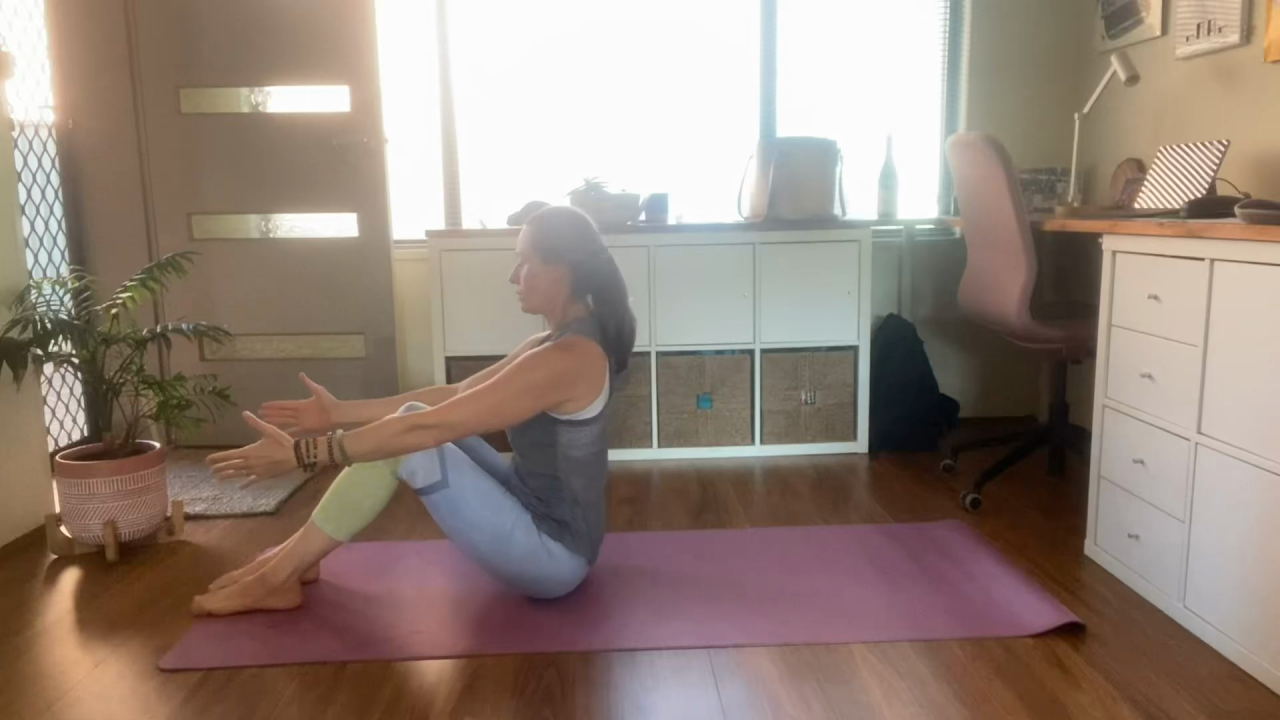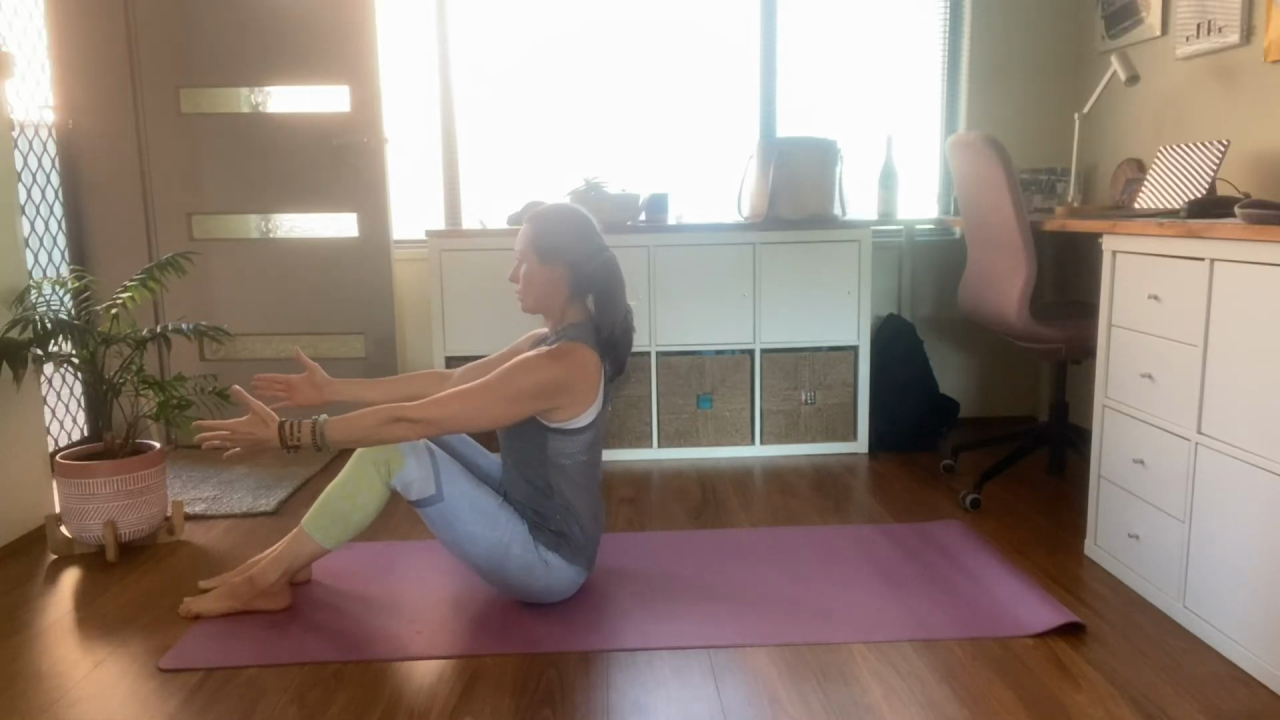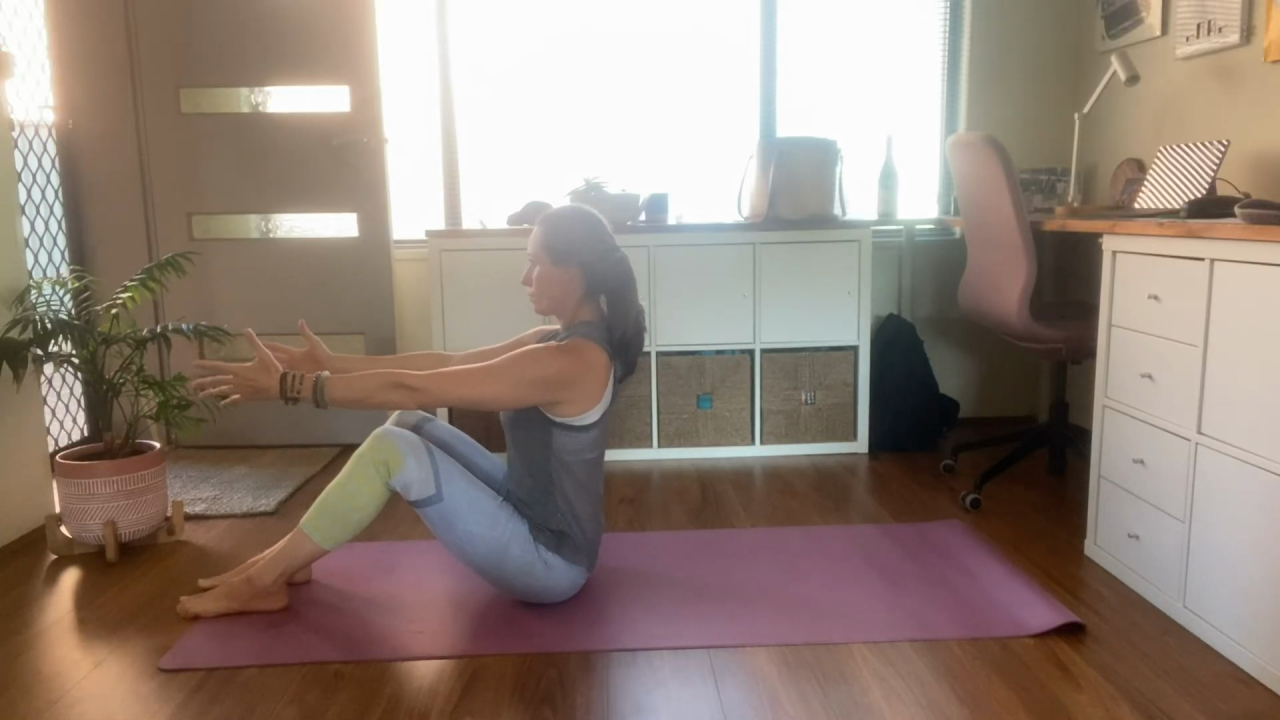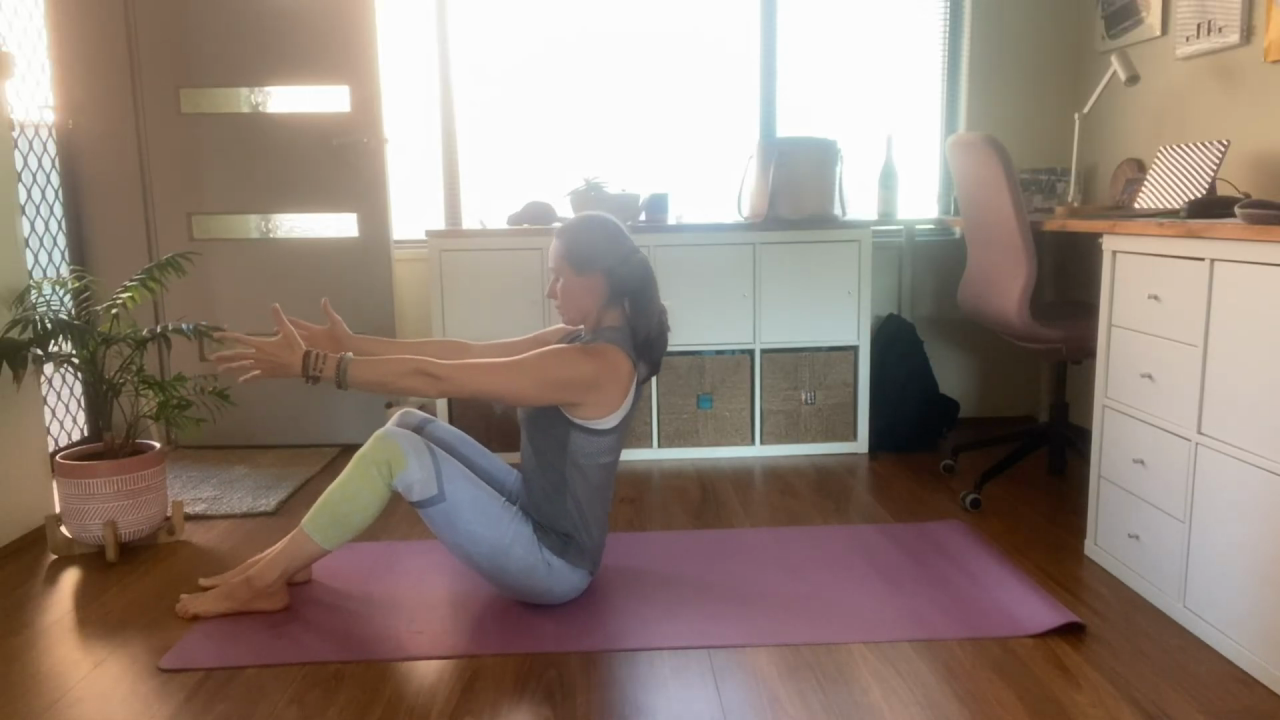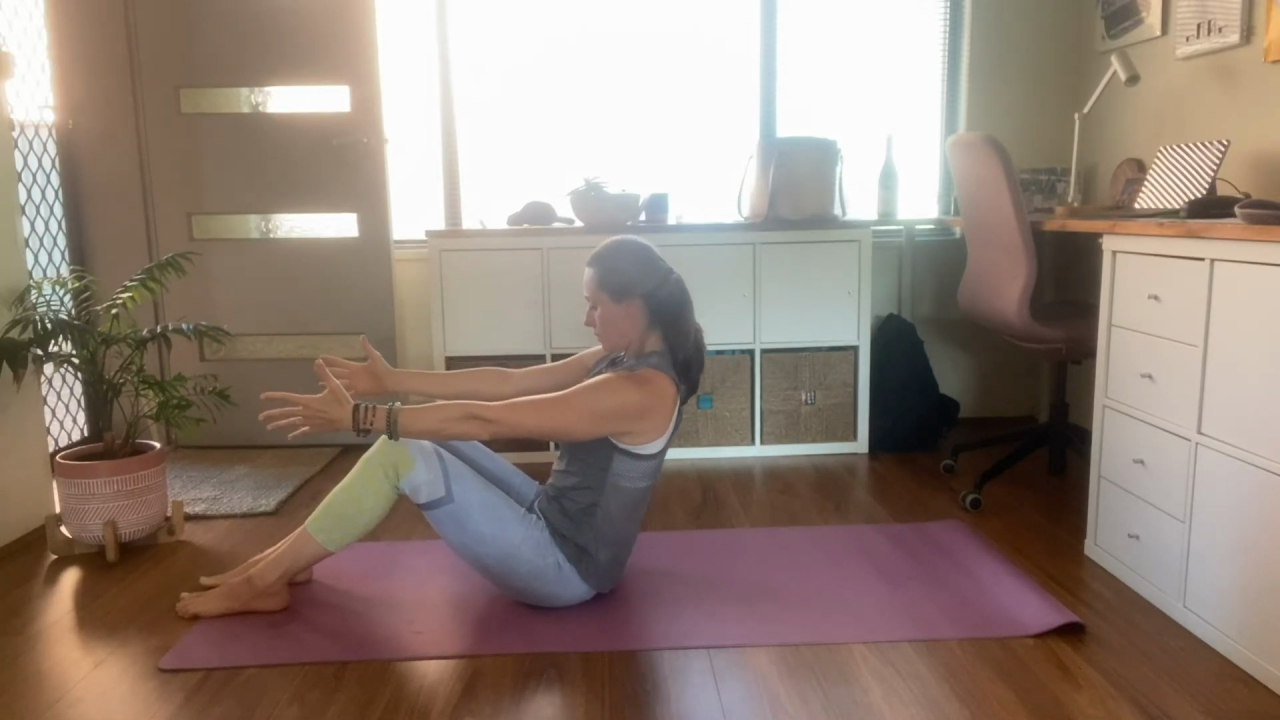
dt=1s
person 1, frame 1
left shoulder: (566, 359)
right shoulder: (561, 345)
left elbow: (428, 428)
right elbow: (454, 396)
left wrist: (300, 453)
right wrist: (340, 411)
left hip: (554, 553)
right hip: (544, 520)
left knee: (409, 440)
right knee: (412, 420)
left ankle: (278, 577)
right ankle: (294, 557)
person 1, frame 2
left shoulder: (560, 365)
right shoulder: (558, 343)
left elbow: (410, 419)
right elbow: (448, 382)
left wrist: (286, 434)
right wrist: (332, 389)
left hip: (548, 560)
right hip: (534, 520)
left knee: (393, 450)
right knee: (404, 436)
left ankle: (264, 581)
right ankle: (284, 560)
person 1, frame 3
left shoulder: (568, 362)
right shoulder: (568, 342)
left elbow: (414, 390)
right elbow: (449, 365)
left wrist: (288, 386)
right wrist: (333, 363)
left hip: (550, 561)
right hip: (536, 518)
left knee: (390, 450)
right knee: (407, 427)
left ankle: (262, 582)
right ankle: (282, 560)
person 1, frame 4
left shoulder: (592, 366)
right shoulder: (588, 342)
left elbow: (438, 379)
right elbow: (469, 353)
left wrist: (311, 364)
right wrist: (354, 344)
left hip: (553, 561)
right hip: (541, 520)
left knee: (392, 451)
right knee: (408, 426)
left ankle: (261, 583)
right ankle: (283, 560)
person 1, frame 5
left shoulder: (638, 392)
right shoulder: (624, 361)
left elbow: (485, 421)
right elbow: (510, 382)
left wrist: (359, 416)
right wrist: (395, 381)
left hip: (565, 567)
right hip: (554, 525)
left knee: (400, 456)
right knee: (414, 437)
left ankle: (261, 584)
right ankle: (284, 561)
